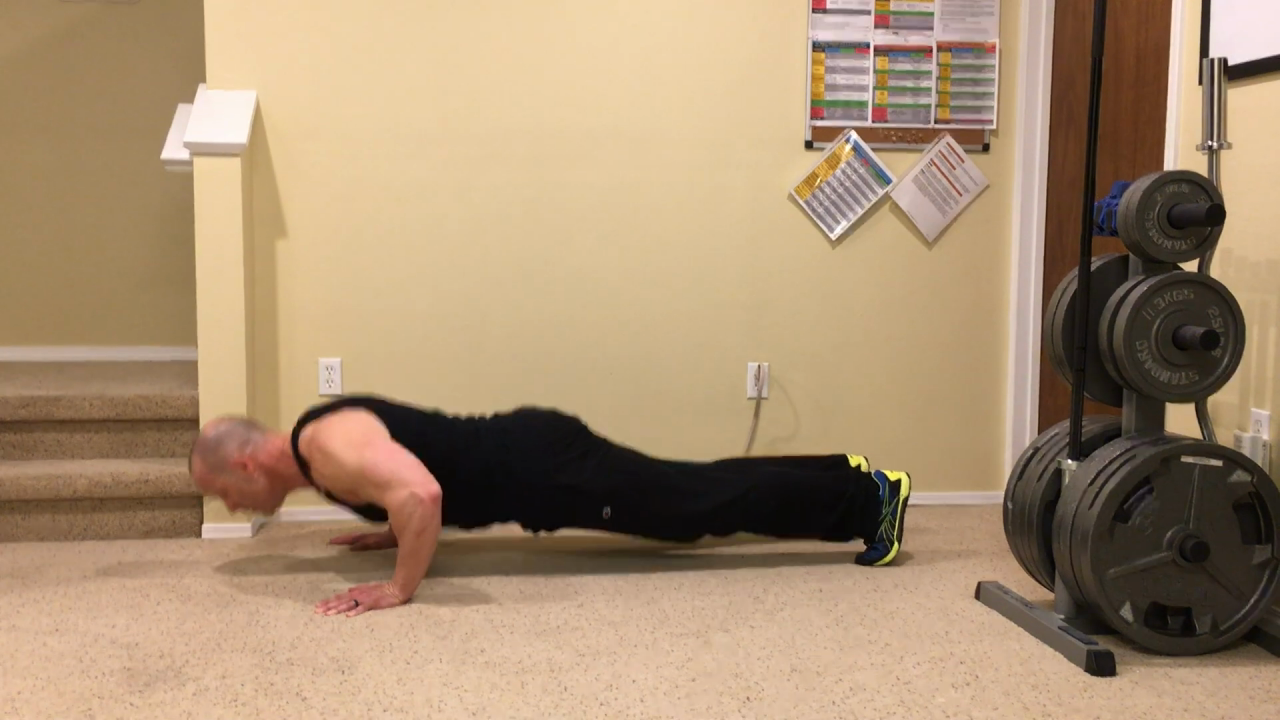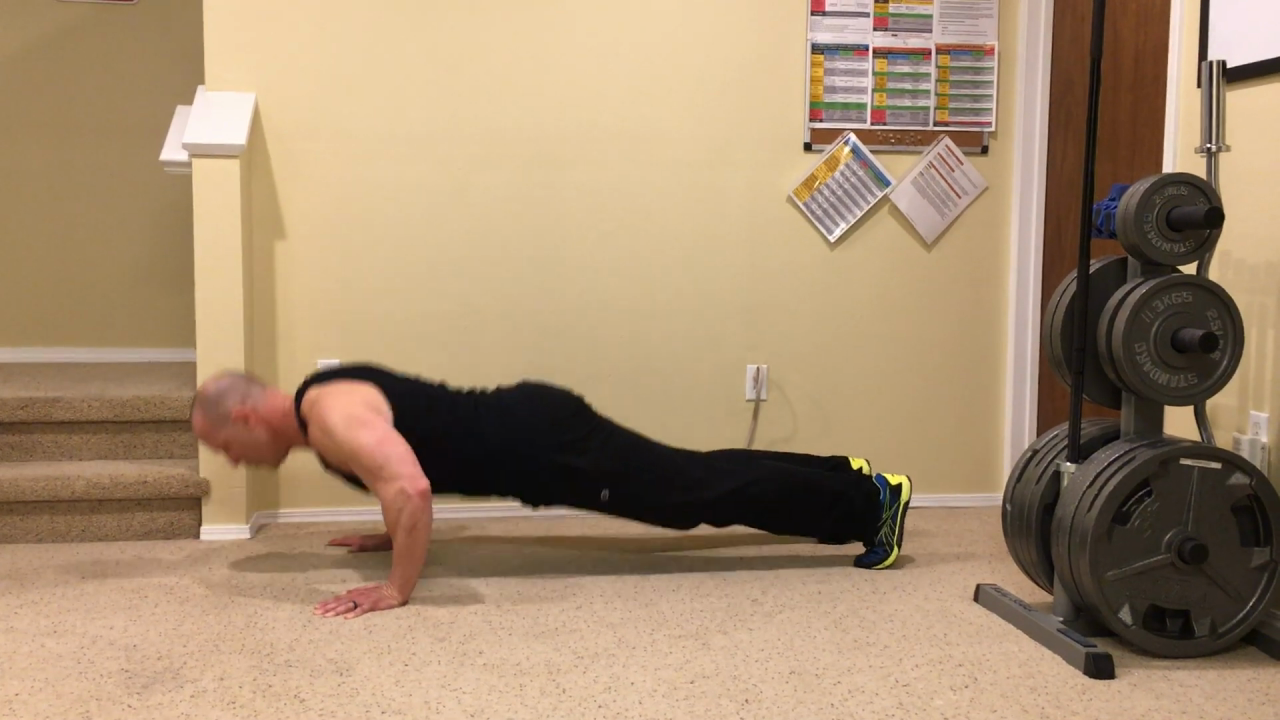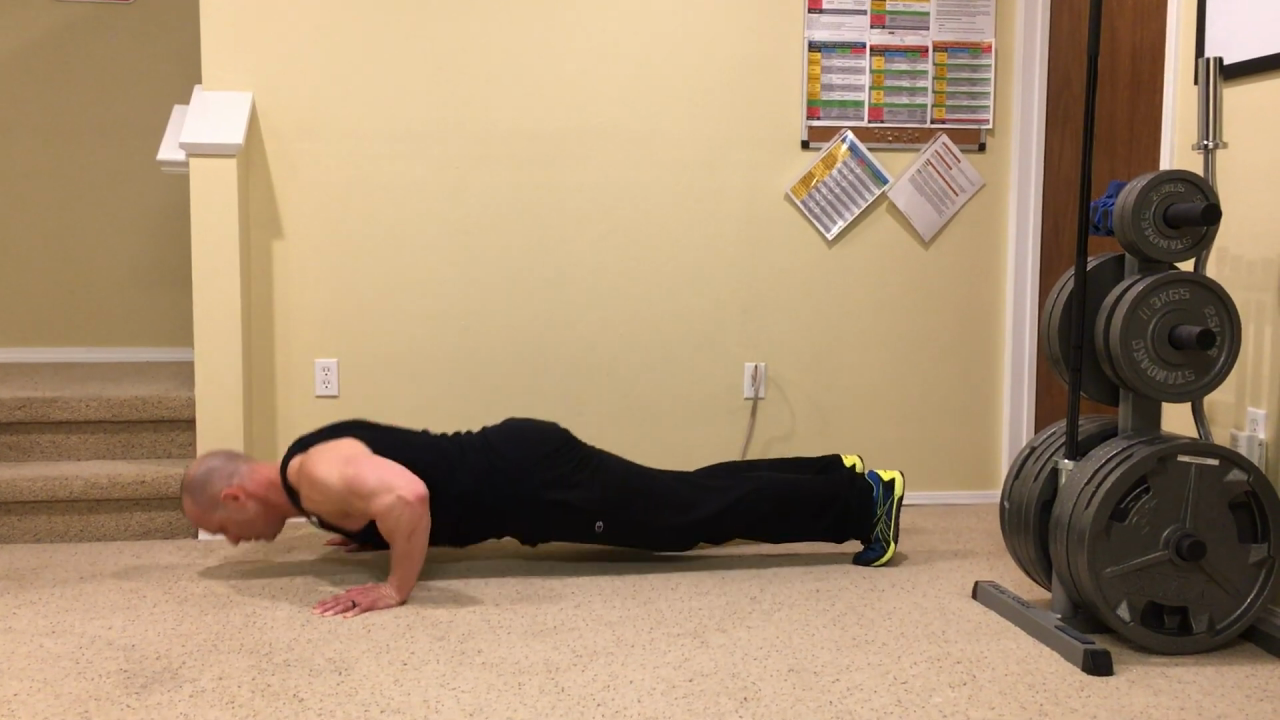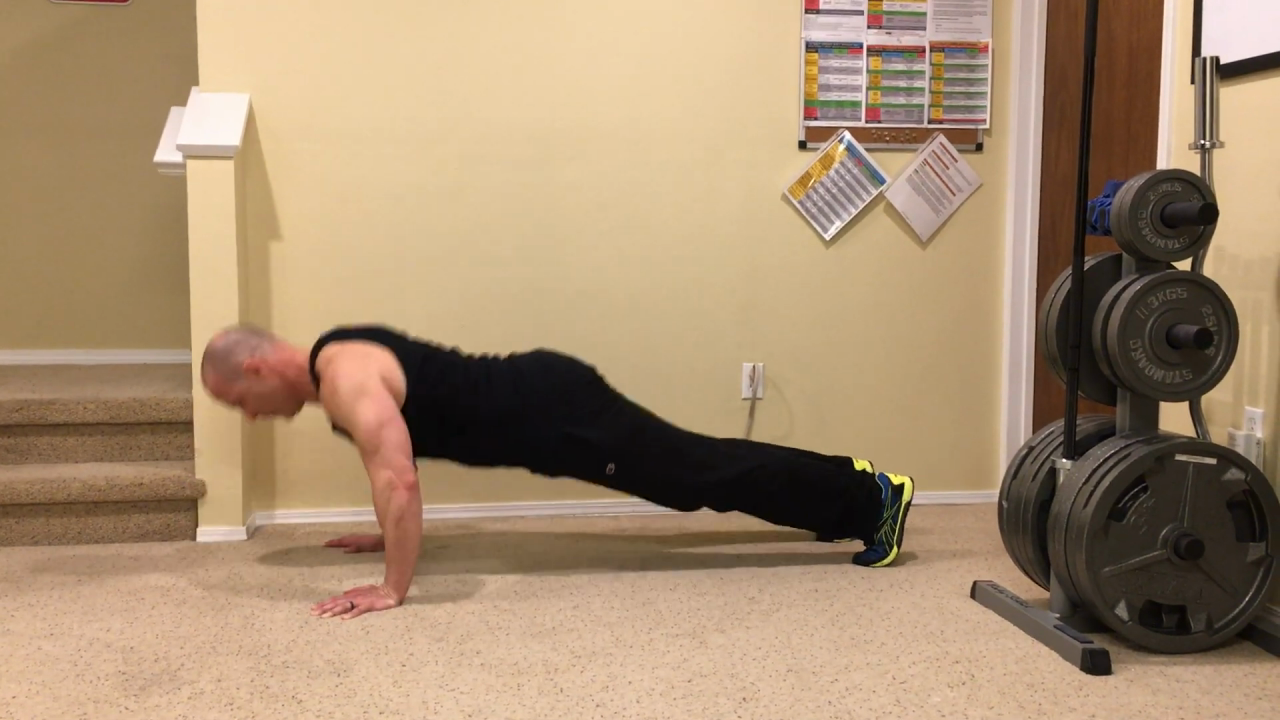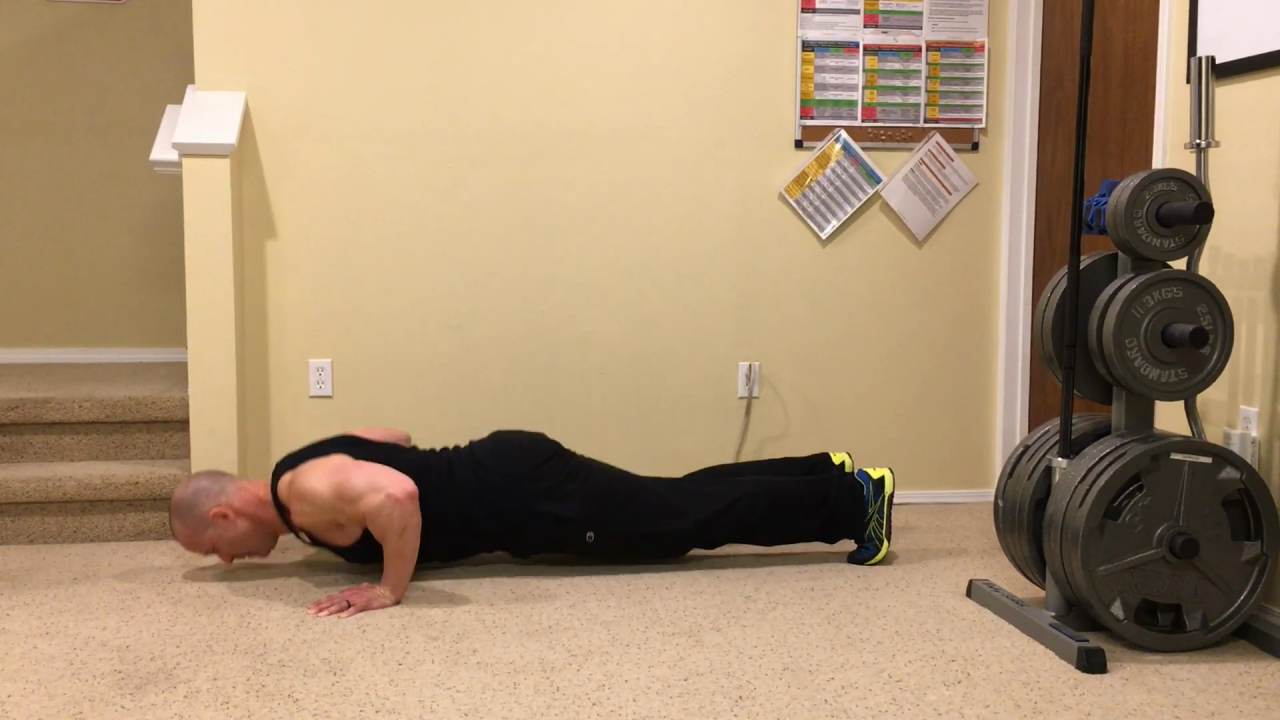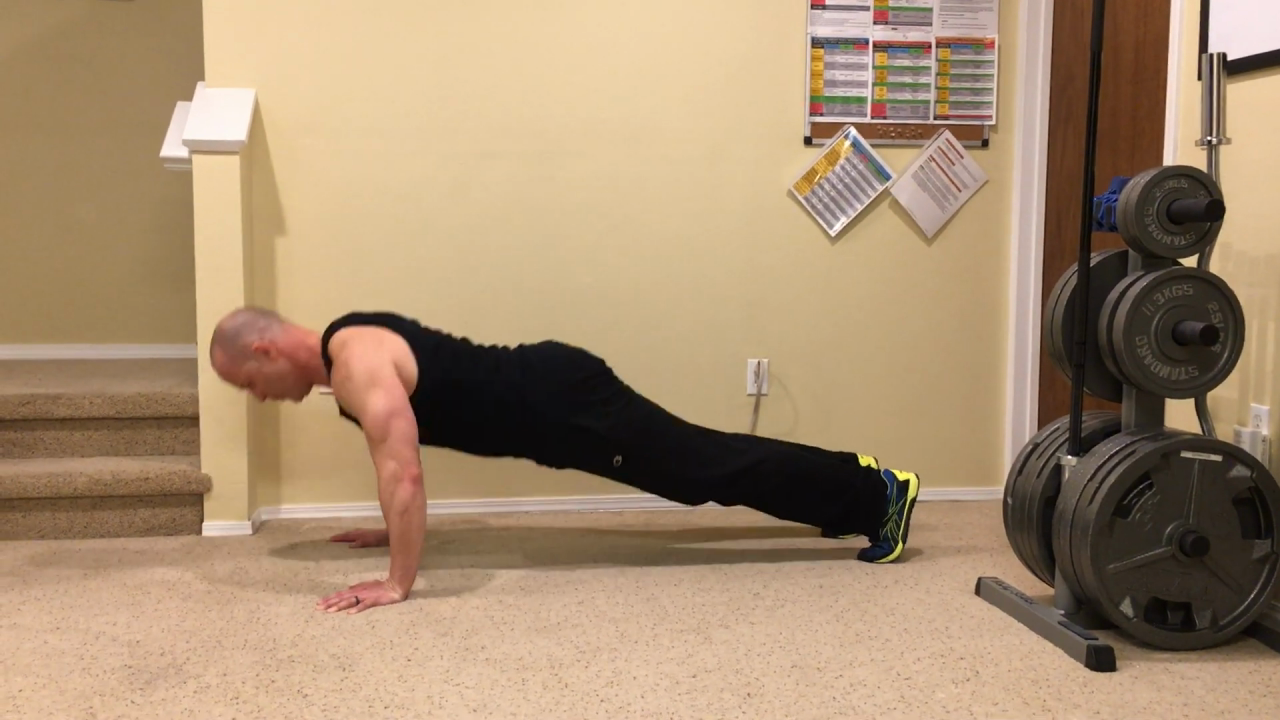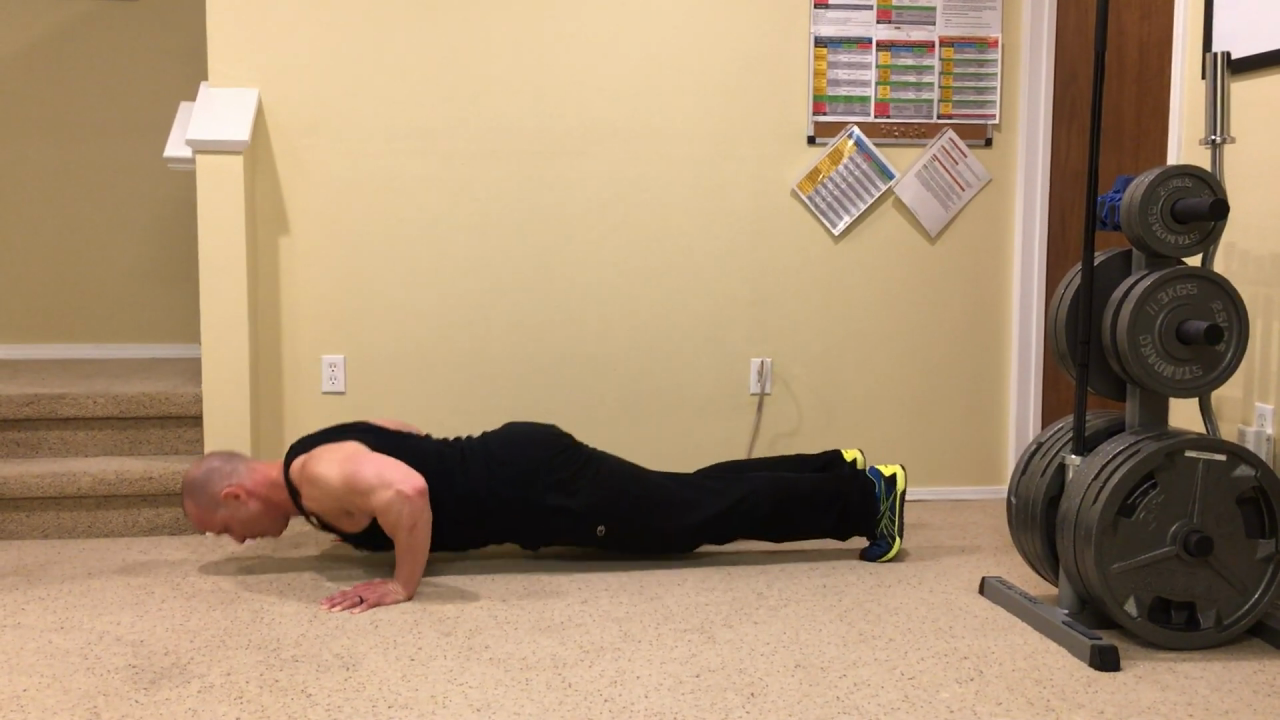
dt=0.7s
person 1, frame 1
left shoulder: (325, 453)
right shoulder: (324, 435)
left elbow: (423, 495)
left wrist: (398, 588)
right wrist: (389, 528)
left hip: (542, 469)
right hip: (527, 449)
left knee: (709, 503)
right knee: (699, 489)
left ankle: (870, 496)
right ankle: (847, 478)
person 1, frame 2
left shoulder: (326, 418)
right shoulder: (325, 399)
left elbow: (411, 488)
left wrist: (397, 589)
right wrist: (392, 534)
left hip: (543, 446)
right hip: (526, 425)
left knee: (705, 492)
right knee: (698, 478)
left ankle: (869, 500)
right ankle: (851, 480)
person 1, frame 3
left shoulder: (313, 480)
right shoulder: (316, 460)
left elbow: (409, 496)
left wrist: (395, 588)
right wrist: (377, 536)
left hip: (531, 482)
right hip: (516, 460)
left knee: (699, 512)
right knee: (694, 494)
left ankle: (864, 498)
right ankle: (841, 476)
person 1, frame 4
left shoulder: (341, 376)
right shoulder: (336, 359)
left elbow: (397, 480)
right elbow: (400, 460)
left wrist: (393, 588)
right wrist: (388, 533)
left hip: (555, 415)
right hip: (539, 397)
left knee: (713, 478)
right knee: (707, 467)
left ankle: (869, 498)
right ankle: (853, 482)
person 1, frame 5
left shoulder: (303, 499)
right shoulder: (305, 474)
left elbow: (398, 492)
right elbow: (397, 440)
left wrist: (390, 587)
right wrist: (369, 538)
left hip: (520, 495)
right hip: (507, 471)
left knee: (693, 517)
right knee: (684, 499)
left ankle: (854, 495)
right ankle: (830, 475)
person 1, frame 6
left shoulder: (354, 363)
right shoulder: (348, 345)
left elbow: (401, 472)
right elbow: (402, 454)
left wrist: (398, 584)
right wrist: (390, 529)
left hip: (562, 404)
right hip: (546, 391)
left knee: (718, 472)
right knee: (713, 460)
left ankle: (876, 495)
right ankle: (861, 478)
person 1, frame 7
left shoulder: (313, 481)
right shoulder: (317, 459)
left elbow: (407, 488)
left wrist: (402, 585)
right wrist: (384, 536)
left hip: (533, 488)
right hip: (519, 463)
left knee: (702, 512)
right knee: (697, 494)
left ankle: (866, 494)
right ankle: (841, 472)
